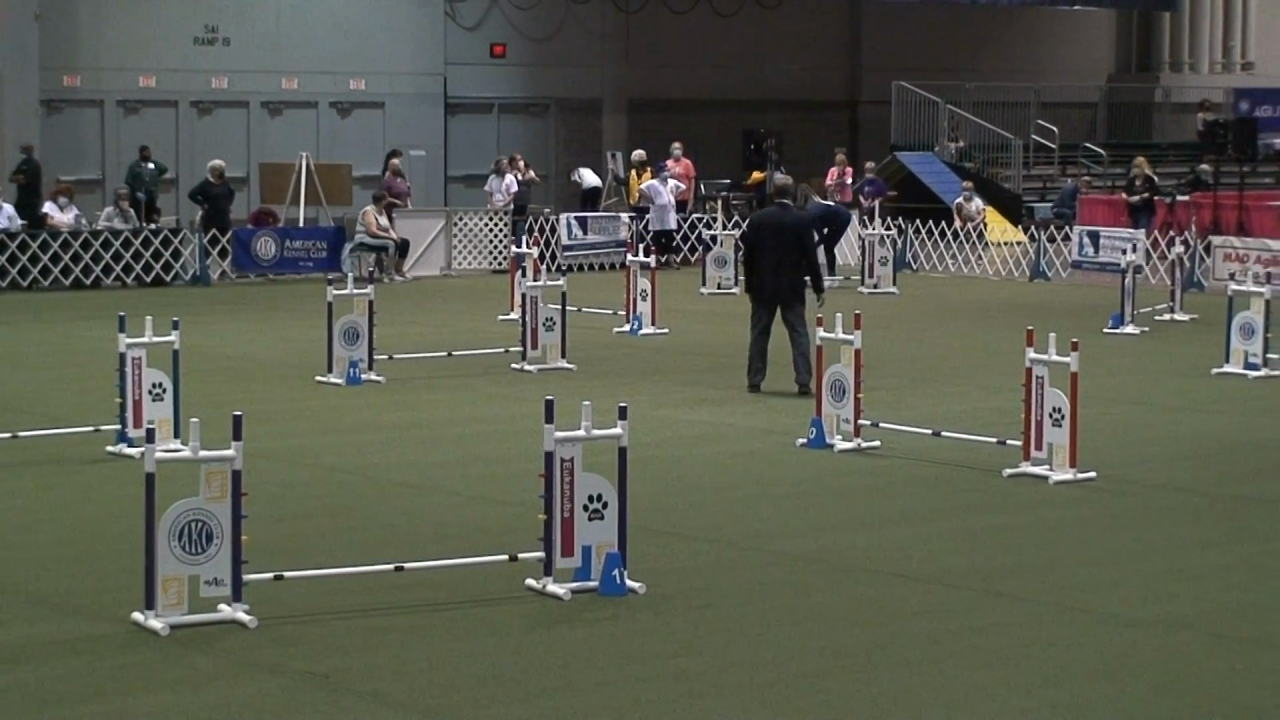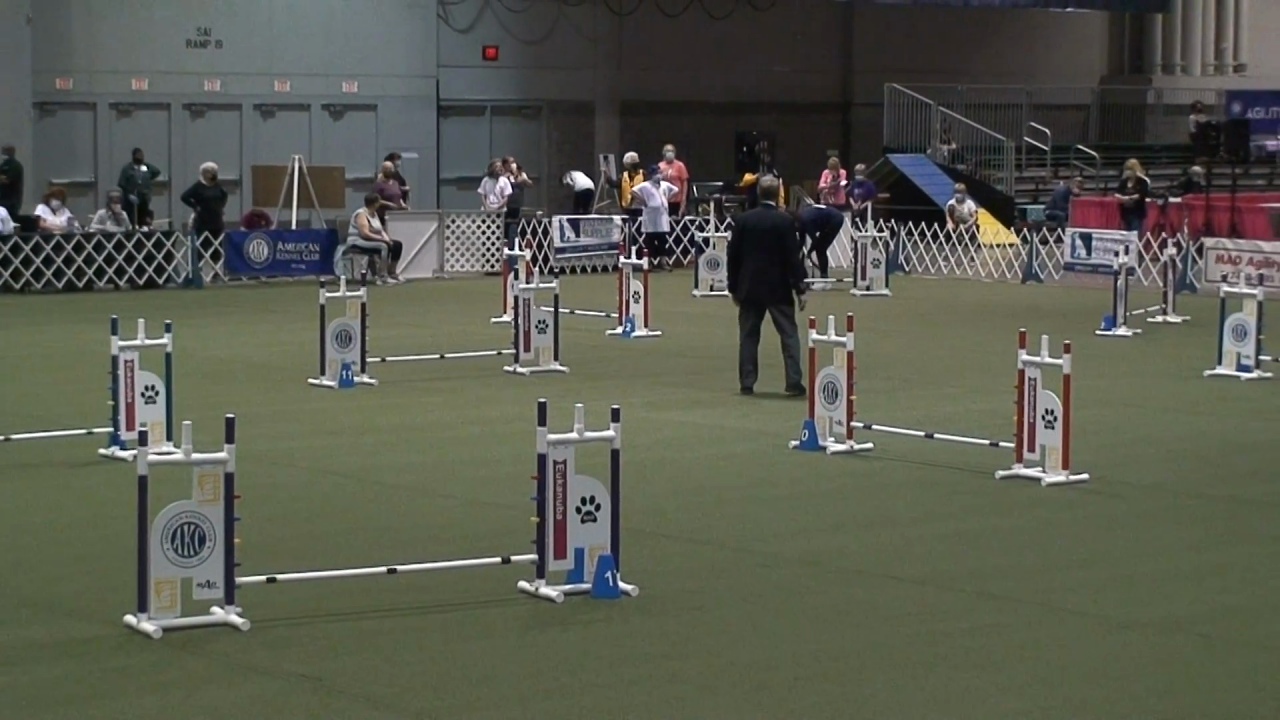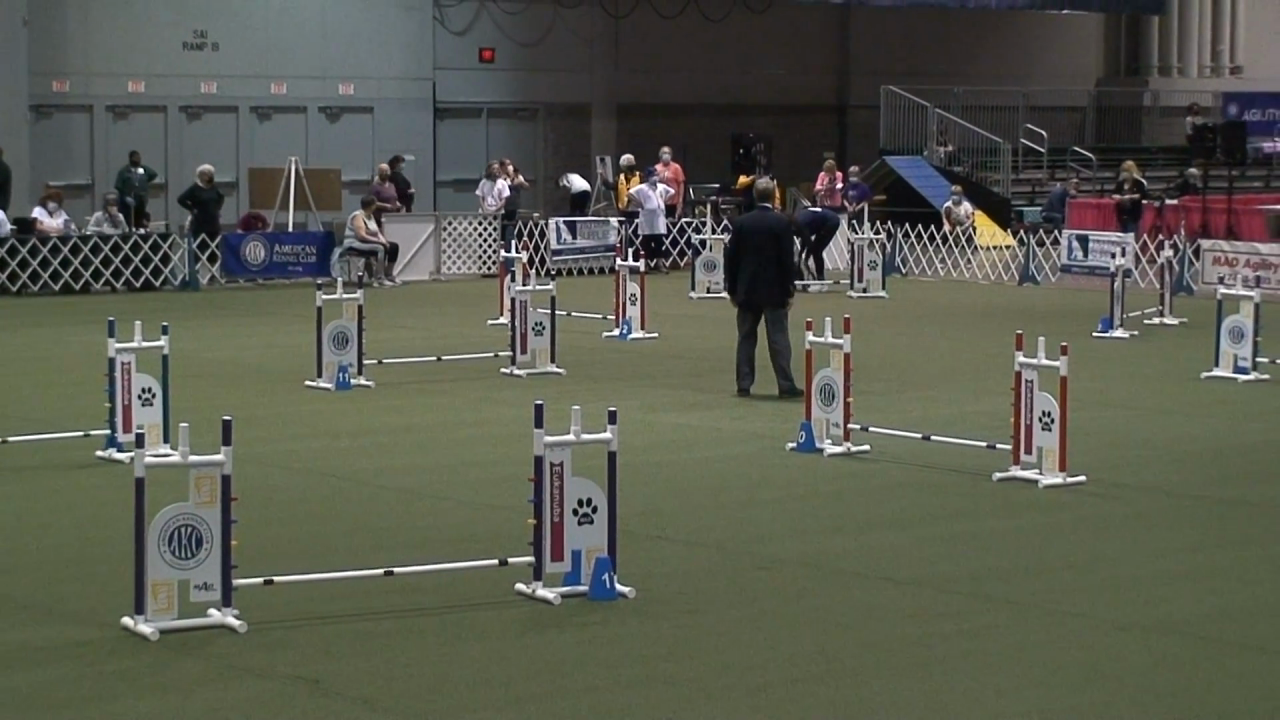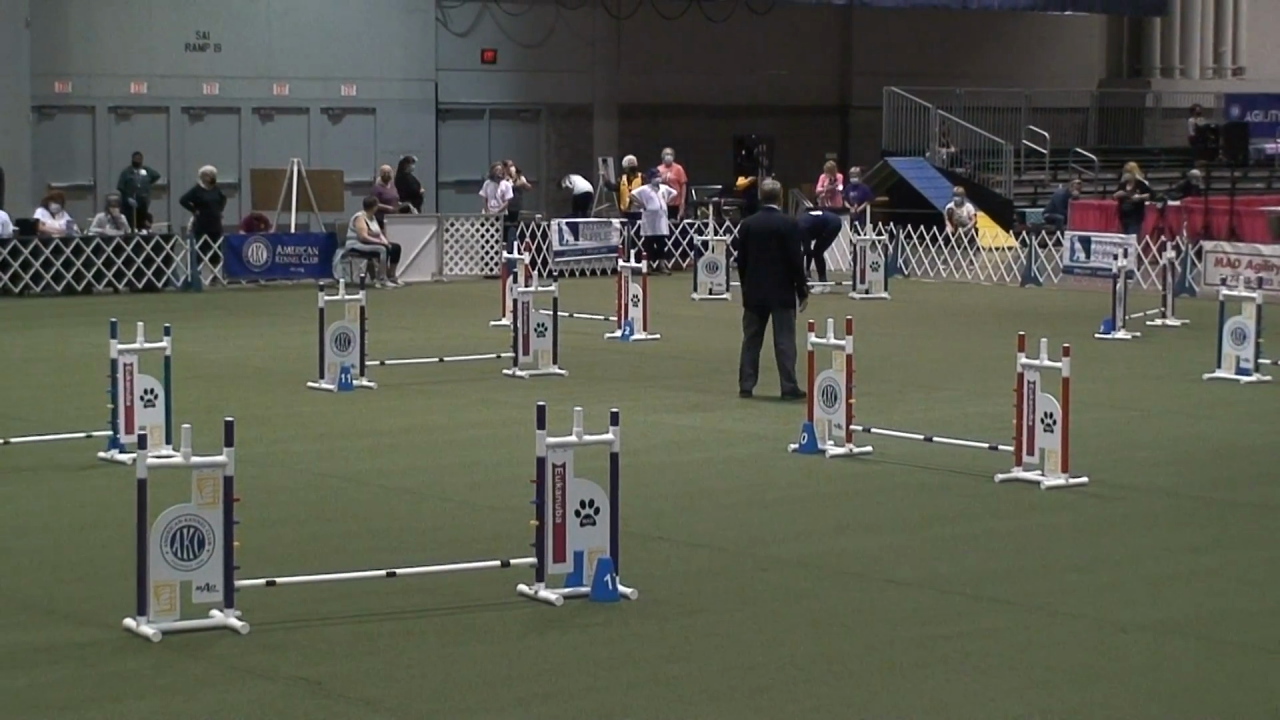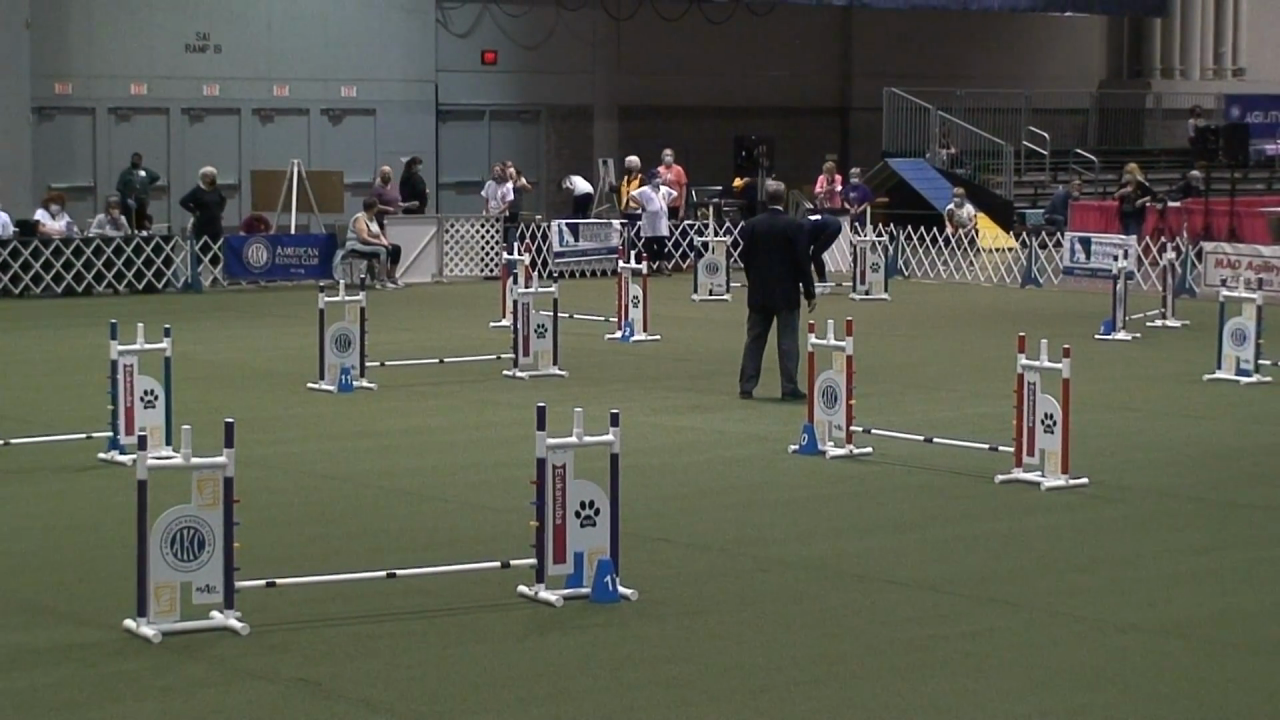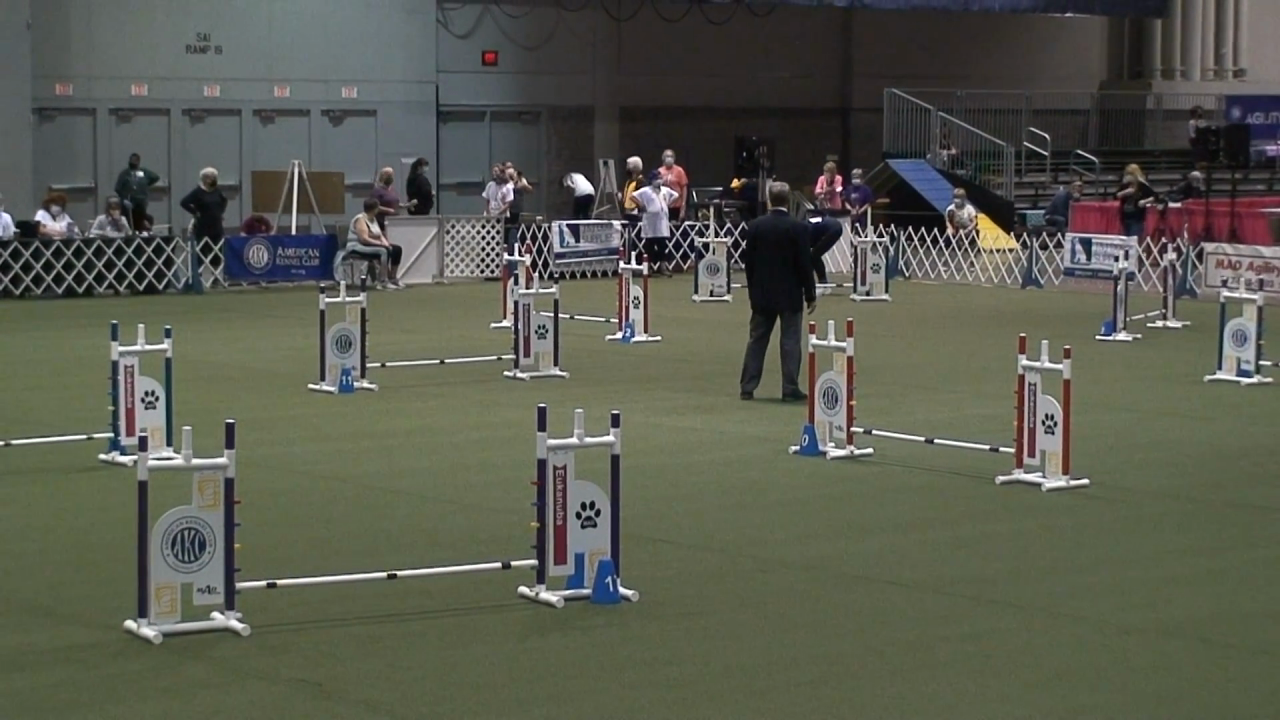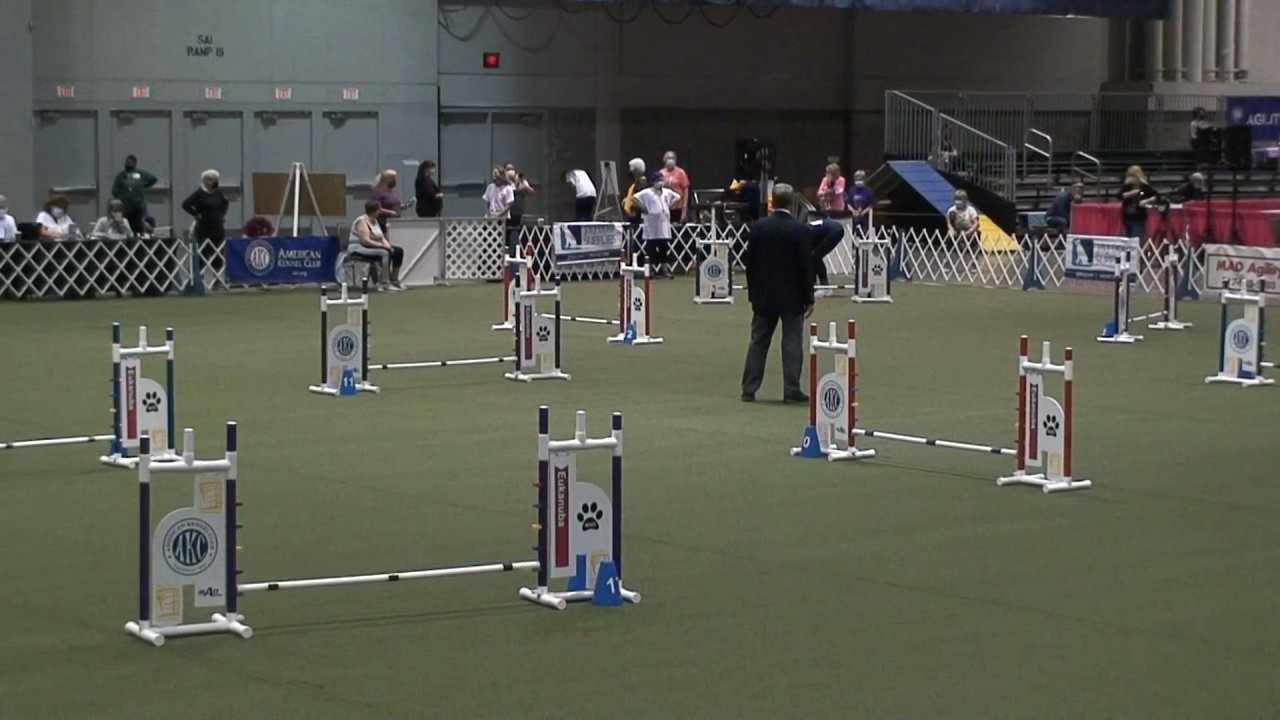
dt=0.2s
person 1, frame 1
left shoulder: (757, 218)
right shoulder: (802, 220)
left elbow: (748, 254)
right elbow: (810, 256)
left wrist: (750, 286)
right wrist: (818, 287)
left hip: (763, 286)
right hip: (792, 287)
left knee: (759, 334)
right knee: (799, 333)
left ankle: (754, 381)
right ankle: (803, 381)
person 1, frame 2
left shoulder: (743, 219)
right shoulder: (785, 220)
left elbow: (733, 255)
right elbow: (792, 257)
left wrist: (734, 287)
right wrist: (800, 288)
left hip: (749, 287)
right hip: (777, 288)
left knee: (748, 335)
right knee: (789, 334)
left ankle: (747, 383)
right ankle: (794, 382)
person 1, frame 3
left shoulder: (740, 222)
right shoulder: (782, 222)
left elbow: (730, 258)
right elbow: (787, 260)
left wrist: (732, 289)
right wrist: (789, 291)
left hip: (746, 290)
right hip: (774, 290)
left knee: (746, 337)
right knee: (778, 338)
left ankle: (743, 385)
right ankle: (785, 385)
person 1, frame 4
left shoulder: (747, 224)
right shoulder: (789, 224)
left elbow: (740, 259)
right elbow: (796, 261)
left wrist: (747, 286)
right wrist: (802, 292)
left hip: (754, 291)
right hip: (782, 291)
left knee: (751, 339)
right knee: (784, 340)
left ankle: (746, 386)
right ankle: (788, 387)
person 1, frame 5
left shoulder: (751, 225)
right shoulder: (795, 225)
left elbow: (745, 260)
right elbow: (803, 262)
right wrist: (810, 293)
left hip: (759, 293)
right hip: (786, 293)
left knee: (754, 340)
right knee: (788, 341)
left ankle: (746, 387)
right ankle: (789, 388)
person 1, frame 6
left shoulder: (755, 226)
right shoulder: (798, 227)
left elbow: (748, 261)
right elbow: (804, 264)
left wrist: (753, 290)
right wrist: (810, 295)
left hip: (762, 294)
right hip: (789, 294)
left knee: (756, 340)
right knee: (790, 341)
left ankle: (747, 387)
right ankle: (790, 389)
person 1, frame 7
left shoulder: (757, 227)
right shoulder: (800, 230)
left elbow: (749, 262)
right elbow: (805, 266)
left wrist: (753, 292)
right wrist: (809, 298)
left hip: (764, 295)
right hip: (792, 296)
left knee: (758, 341)
right knee: (792, 343)
left ankle: (749, 389)
right ankle: (791, 390)
